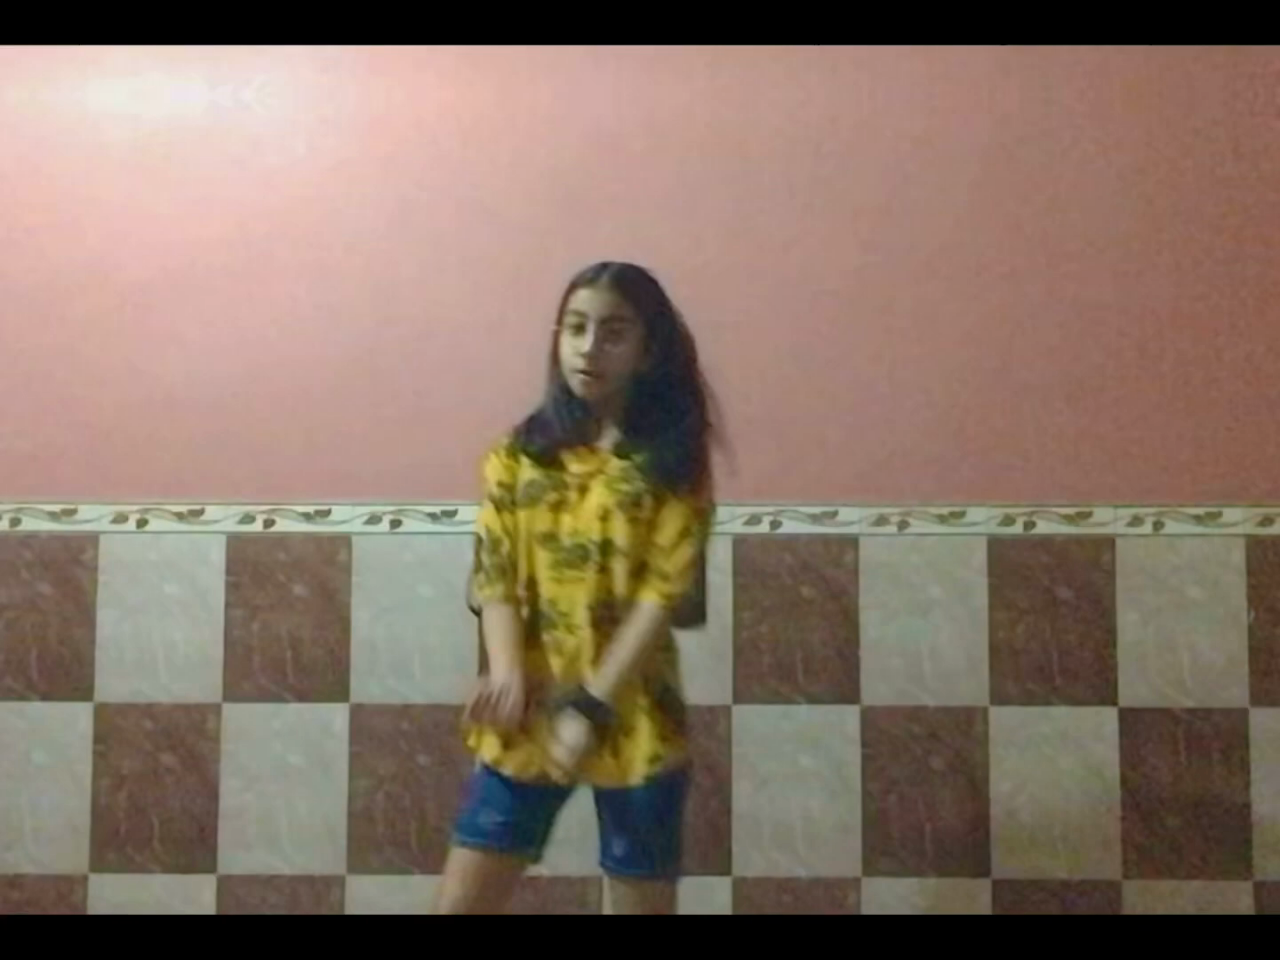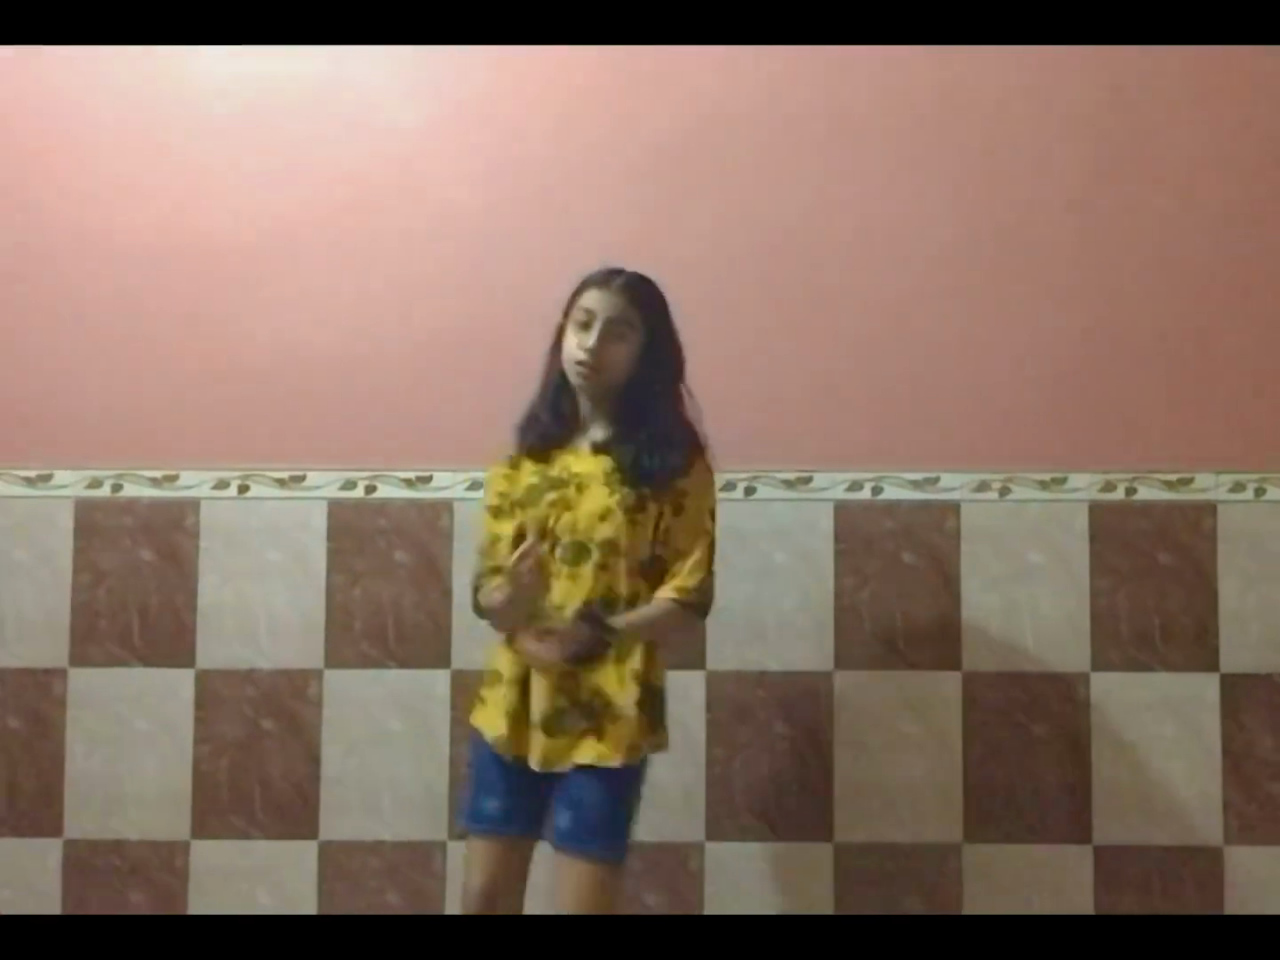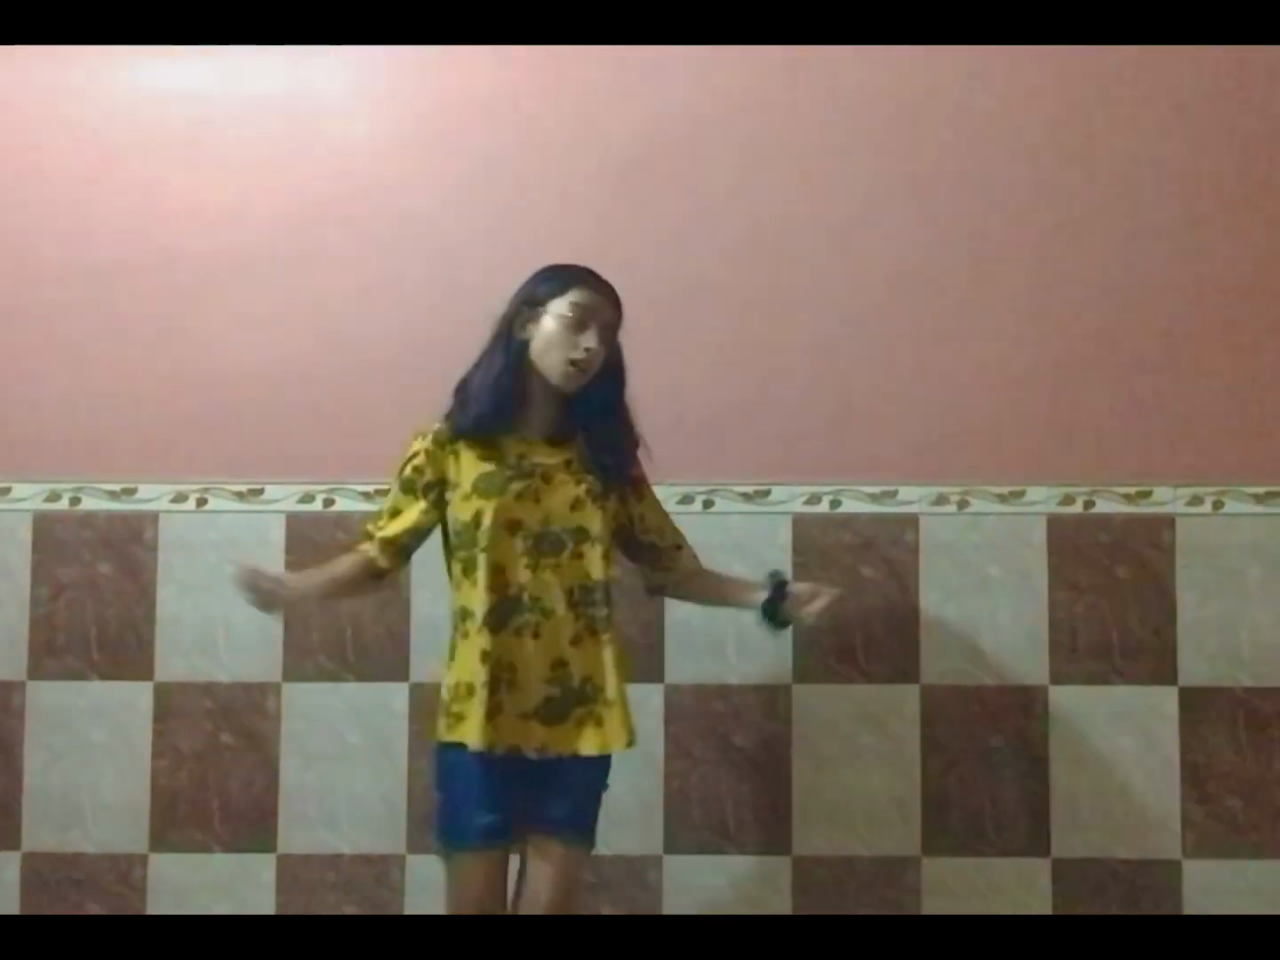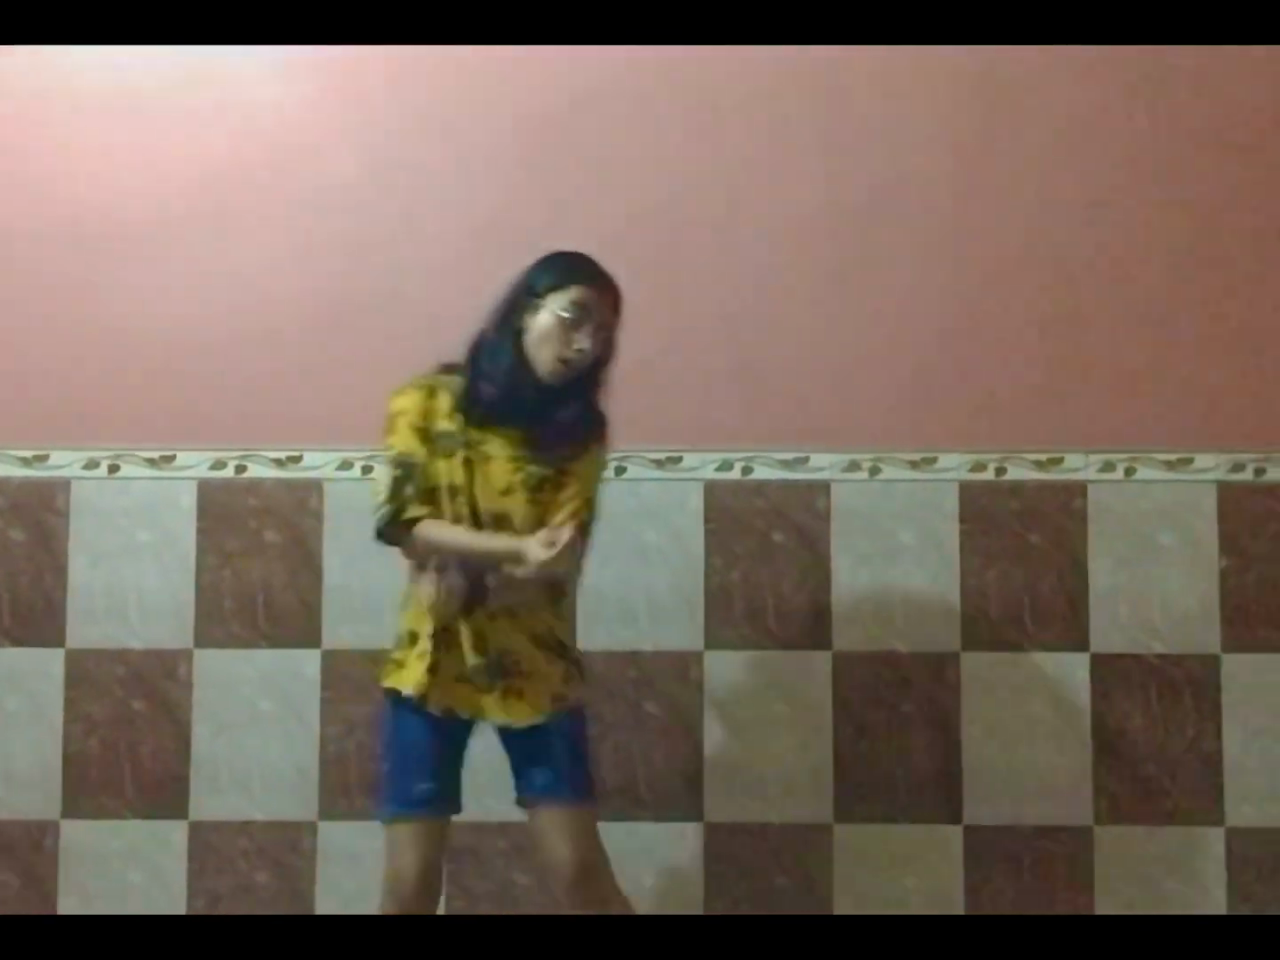
dt=0.4s
person 1, frame 1
left shoulder: (676, 464)
right shoulder: (516, 457)
left elbow: (665, 596)
right elbow: (491, 581)
left wrist: (592, 707)
right wrist: (504, 672)
left hip: (632, 720)
right hip: (525, 719)
left knee: (642, 919)
right knee: (459, 911)
person 1, frame 2
left shoulder: (671, 460)
right shoulder: (525, 459)
left elbow: (686, 596)
right elbow: (490, 585)
left wrist: (595, 634)
right wrist: (508, 601)
left hip: (609, 713)
right hip: (515, 704)
left knee: (583, 914)
right knee: (485, 899)
person 1, frame 3
left shoulder: (608, 452)
right shoulder: (453, 446)
left elbow: (666, 562)
right elbow: (381, 551)
left wrist: (764, 598)
right wrist: (301, 587)
left hip: (579, 703)
right hip: (480, 701)
left knee: (548, 904)
right knee: (474, 906)
person 1, frame 4
left shoulder: (574, 438)
right shoulder: (427, 405)
left elbow: (545, 582)
right elbow: (413, 530)
left wrist: (474, 581)
right wrist: (516, 548)
left hip: (535, 671)
right hip: (433, 665)
left knee: (580, 868)
right knee: (410, 880)
